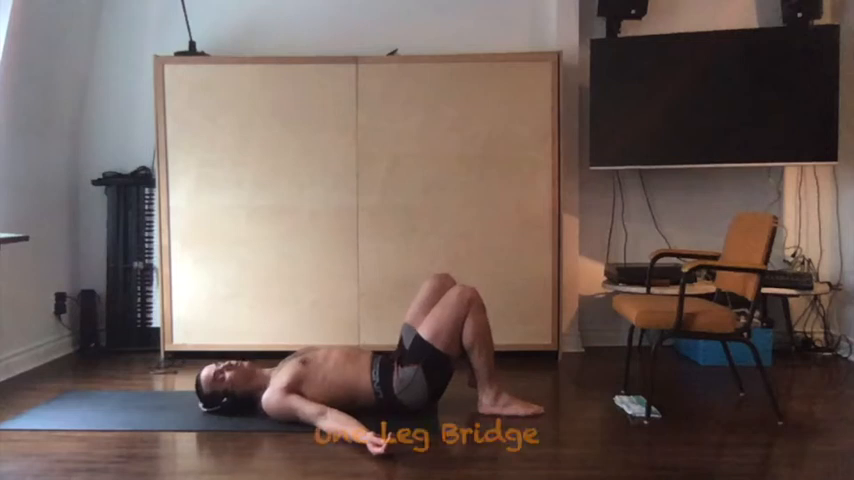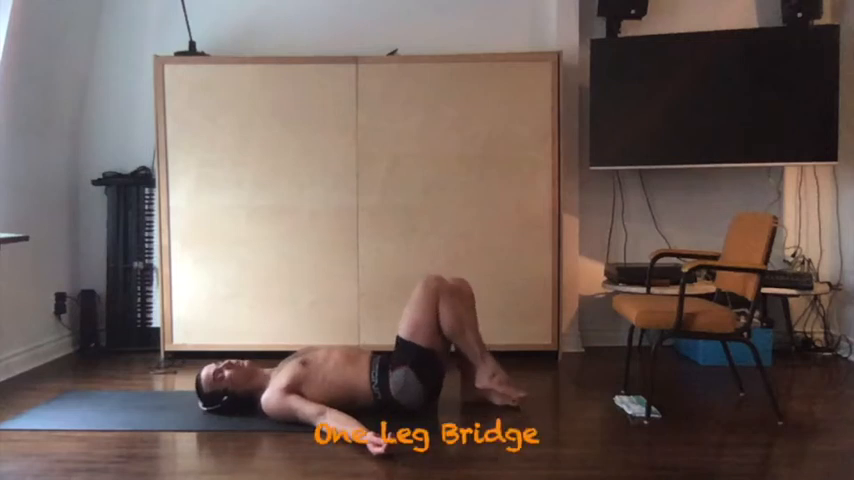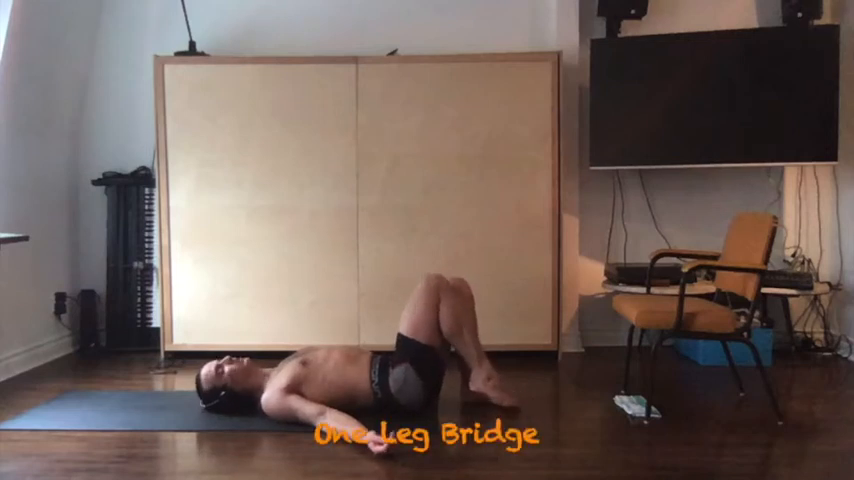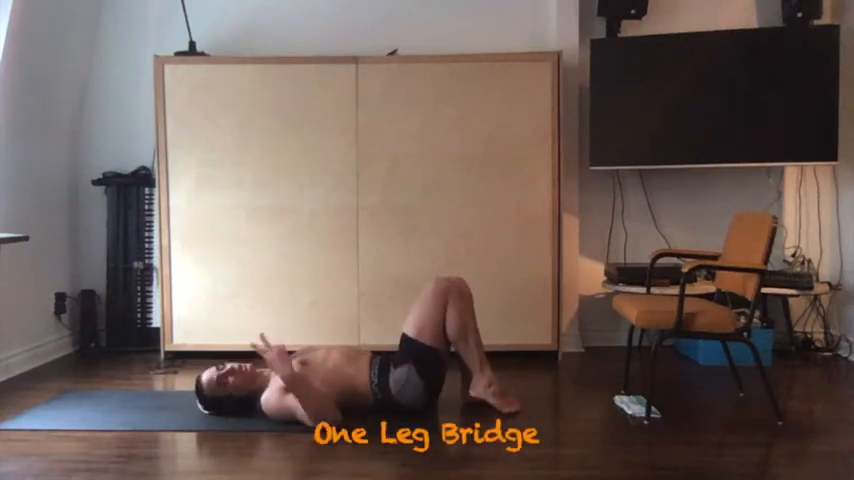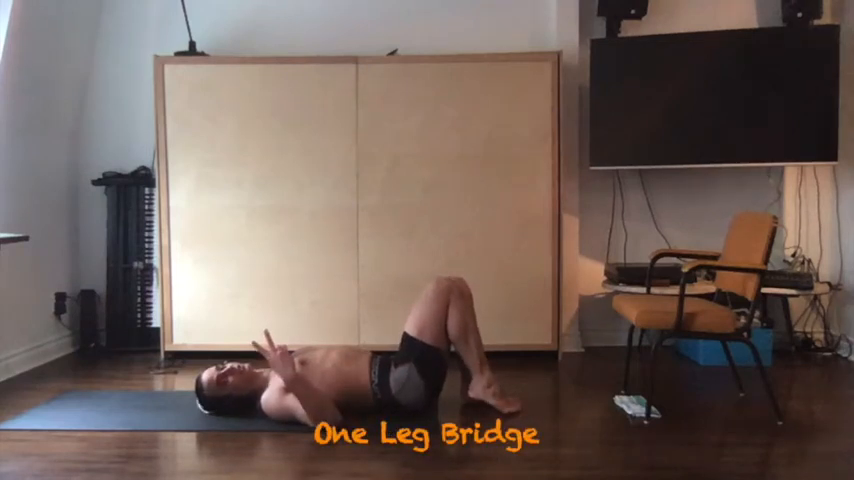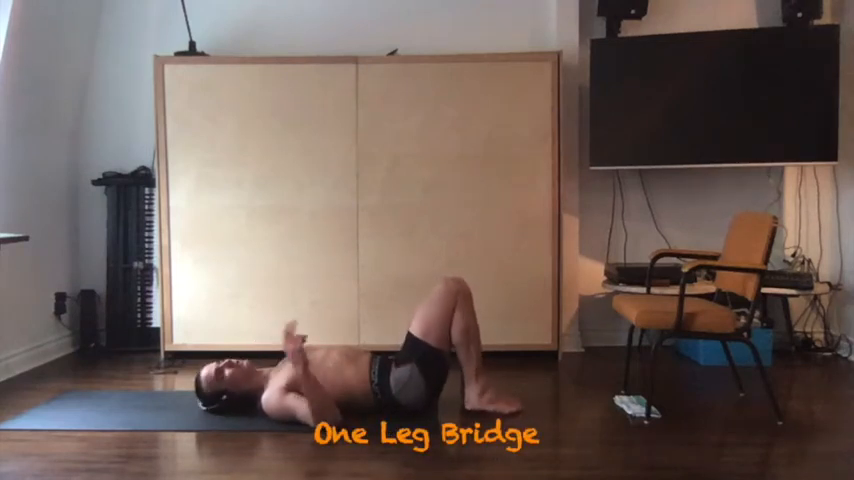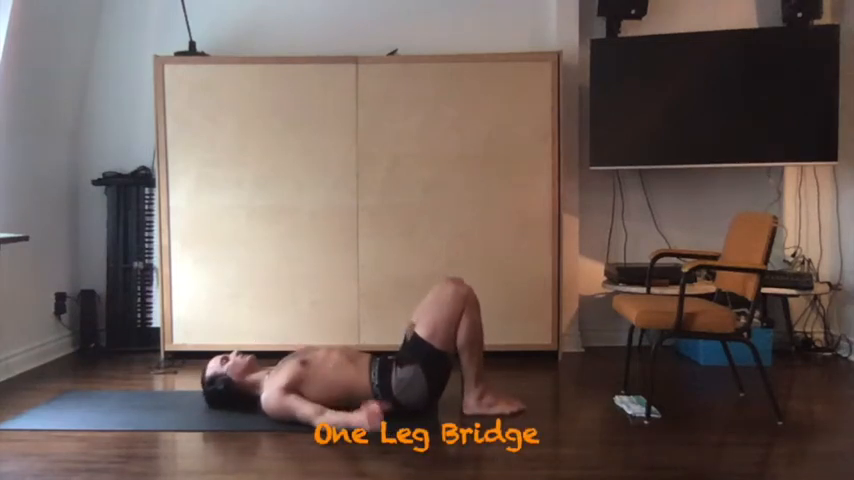
dt=0.5s
person 1, frame 1
left shoulder: (278, 374)
right shoulder: (273, 399)
right elbow: (322, 415)
right wrist: (367, 437)
left hip: (395, 364)
right hip: (406, 384)
left knee: (441, 283)
right knee: (466, 298)
left ankle: (478, 372)
right ankle: (491, 396)
person 1, frame 2
left shoulder: (281, 372)
right shoulder: (272, 399)
right elbow: (321, 414)
right wrist: (365, 436)
left hip: (390, 366)
right hip: (403, 385)
left knee: (458, 287)
right knee: (432, 285)
left ankle: (473, 385)
right ankle: (488, 372)
person 1, frame 3
left shoulder: (280, 372)
right shoulder: (272, 399)
right elbow: (322, 415)
right wrist: (365, 434)
left hip: (391, 369)
right hip: (401, 384)
left knee: (457, 286)
right knee: (434, 284)
left ankle: (472, 387)
right ankle: (481, 375)
person 1, frame 4
left shoulder: (276, 380)
right shoulder: (272, 399)
right elbow: (327, 418)
right wrist: (289, 378)
left hip: (390, 369)
right hip: (404, 384)
left knee: (455, 287)
right knee: (444, 289)
left ankle: (472, 387)
right ankle: (483, 381)
person 1, frame 5
left shoulder: (274, 376)
right shoulder: (272, 399)
right elbow: (329, 419)
right wrist: (292, 380)
left hip: (395, 371)
right hip: (405, 384)
left knee: (455, 287)
right knee: (445, 289)
left ankle: (472, 385)
right ankle: (482, 383)
person 1, frame 6
left shoulder: (278, 373)
right shoulder: (273, 399)
right elbow: (329, 419)
right wrist: (300, 371)
left hip: (393, 368)
right hip: (404, 385)
left knee: (454, 289)
right knee: (452, 291)
left ankle: (473, 388)
right ankle: (477, 391)
person 1, frame 7
left shoulder: (277, 373)
right shoulder: (272, 399)
right elbow: (321, 416)
right wrist: (359, 418)
left hip: (394, 367)
right hip: (404, 384)
left knee: (452, 290)
right knee: (460, 293)
left ankle: (474, 390)
right ankle: (476, 396)
